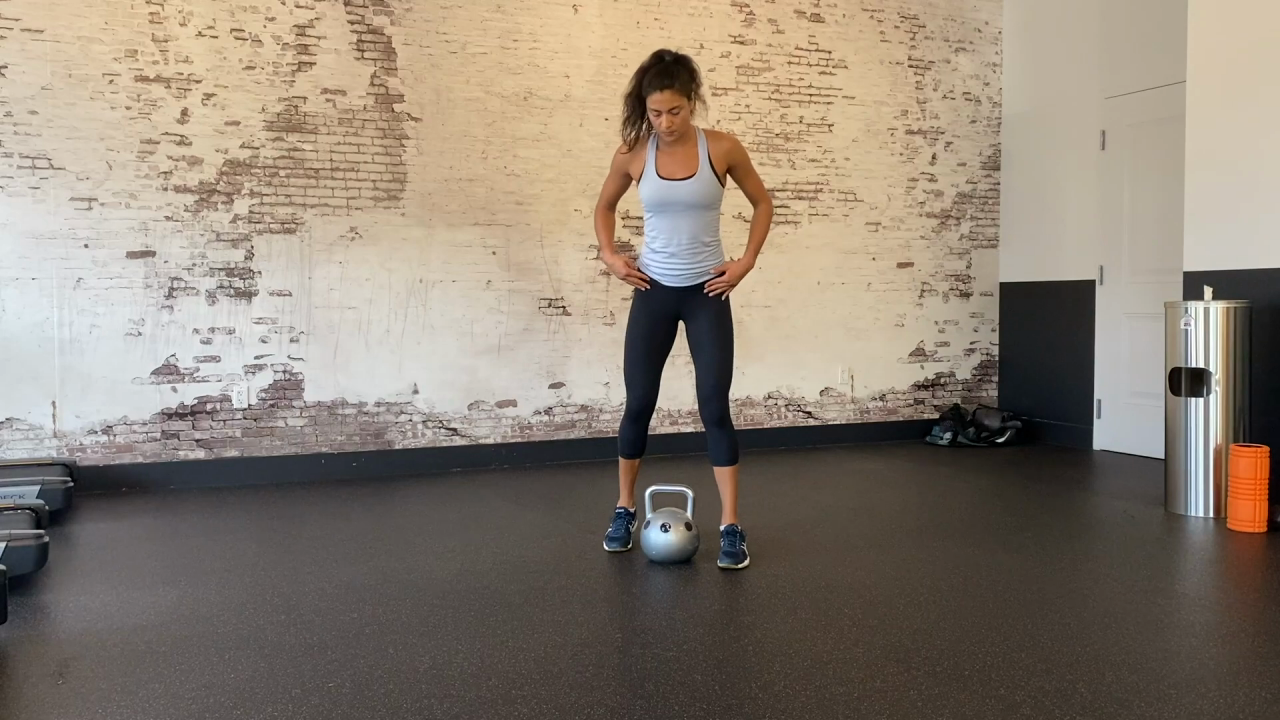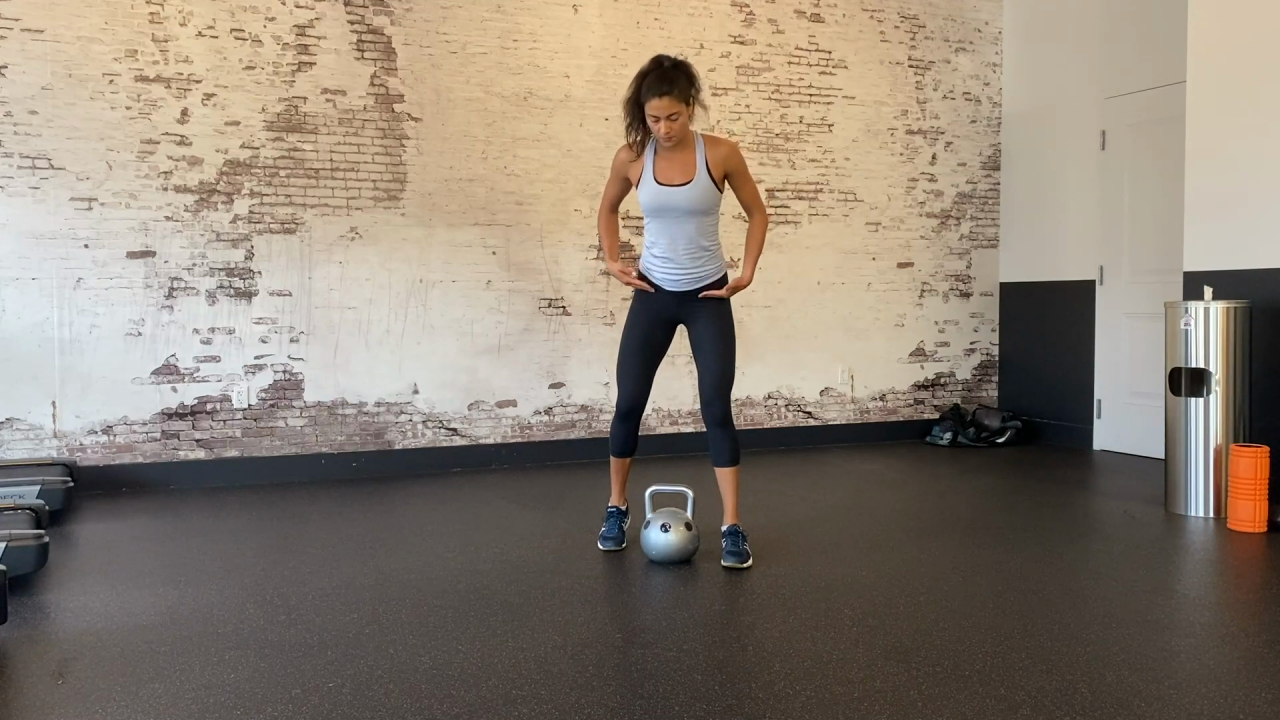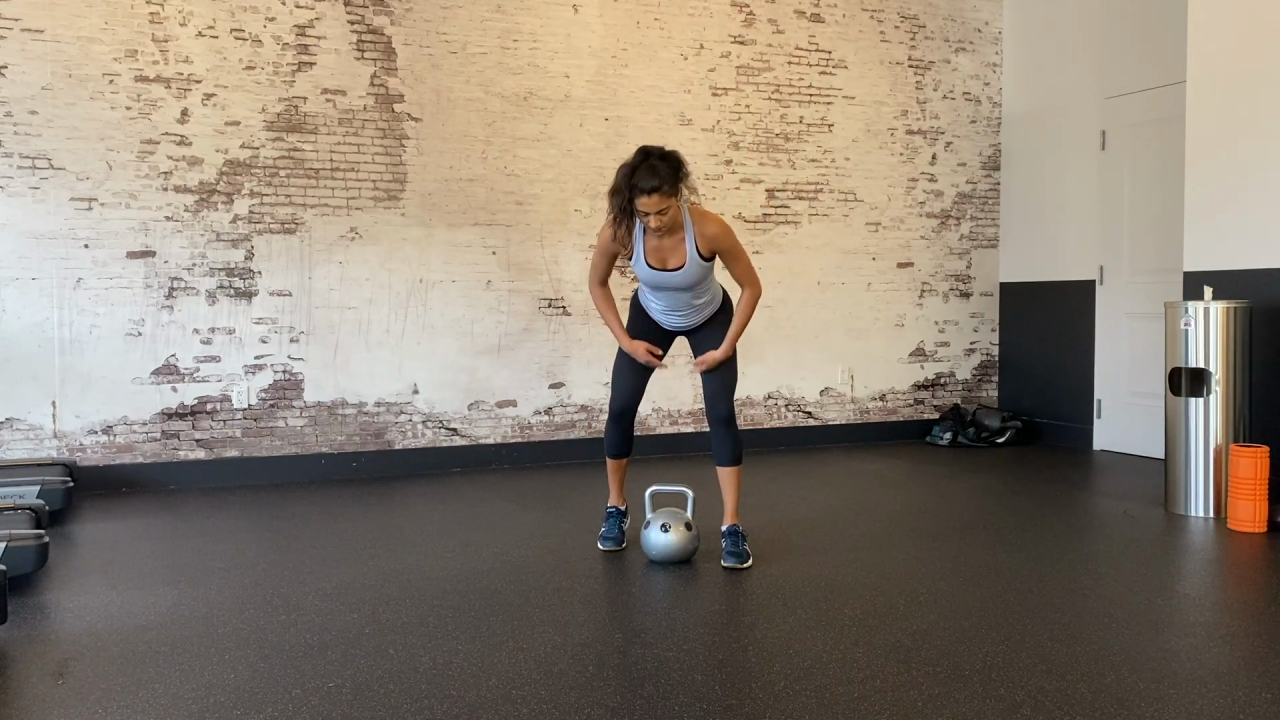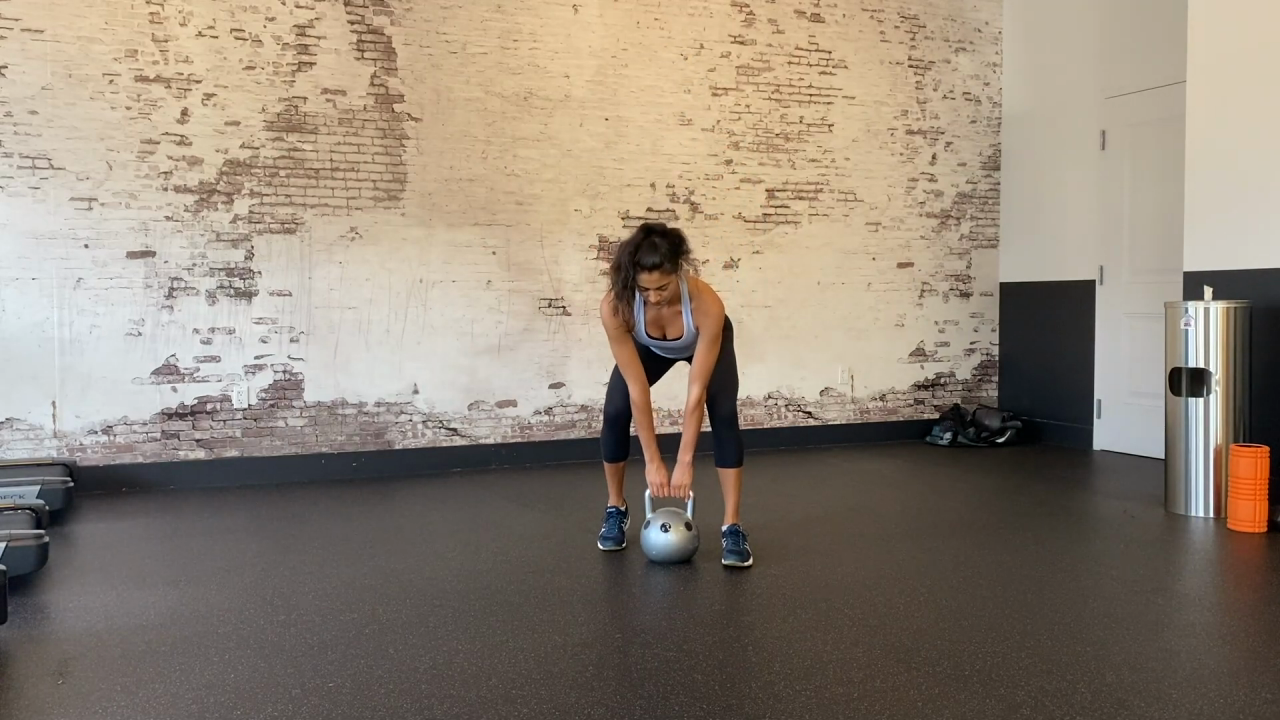
dt=1s
person 1, frame 1
left shoulder: (723, 148)
right shoulder: (631, 154)
left elbow: (762, 202)
right elbow: (604, 206)
left wrist: (746, 261)
right wrist: (609, 254)
left hip: (706, 292)
right hip: (653, 291)
left knee: (714, 407)
right knee: (639, 403)
left ankle: (731, 526)
right ankle: (625, 508)
person 1, frame 2
left shoulder: (721, 154)
right shoulder: (630, 157)
left elbow: (757, 214)
right elbow: (608, 209)
left wrist: (747, 272)
right wrist: (612, 260)
left hip: (708, 296)
right hip: (653, 294)
left knee: (716, 408)
right knee: (629, 402)
left ankle: (732, 527)
right ankle: (616, 508)
person 1, frame 3
left shoulder: (711, 229)
right shoulder: (619, 232)
left elbow: (751, 286)
right elbow: (597, 284)
left wrist: (726, 348)
right wrist: (625, 341)
left hip: (709, 318)
right hip: (650, 318)
left knee: (720, 410)
right knee: (621, 406)
left ankle: (732, 526)
right ankle: (616, 508)
person 1, frame 4
left shoulder: (707, 305)
right shoulder: (615, 307)
left elbow: (696, 391)
right elbow: (637, 389)
left wrist: (685, 461)
right wrist: (652, 461)
left hip: (704, 342)
right hip: (648, 346)
left knee: (723, 414)
right knee: (615, 412)
left ankle: (732, 526)
right ankle: (616, 508)
